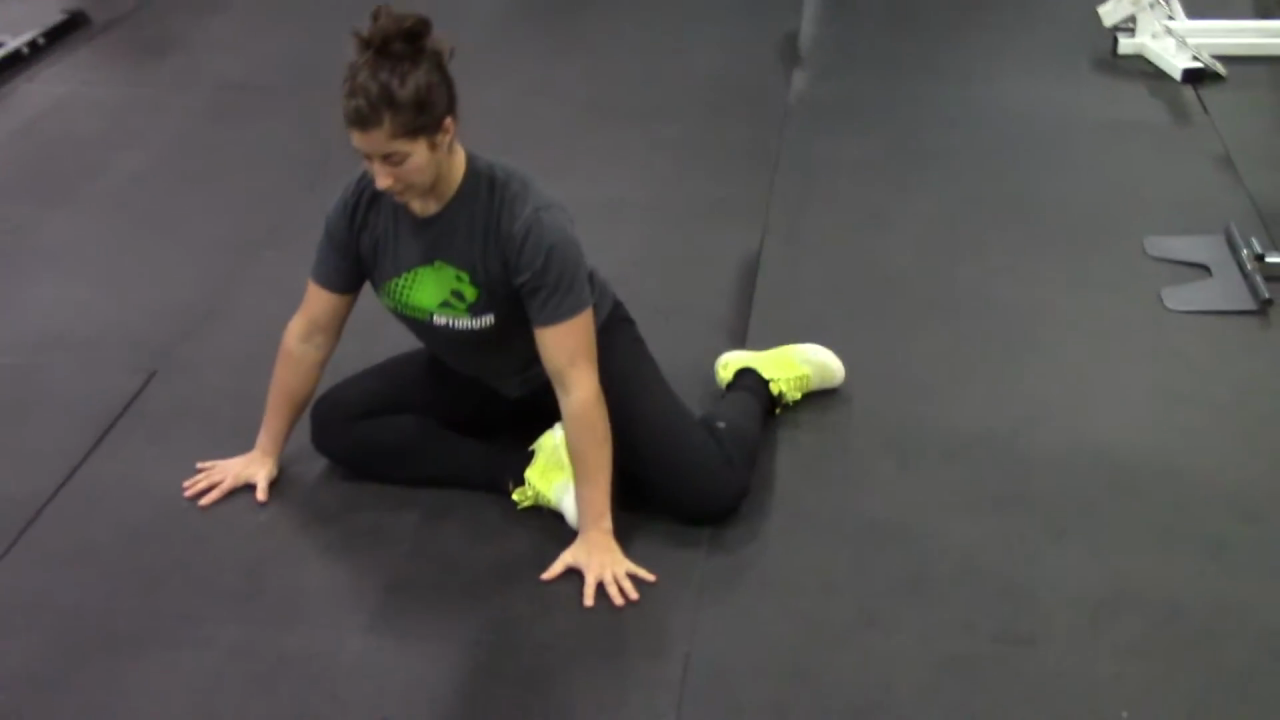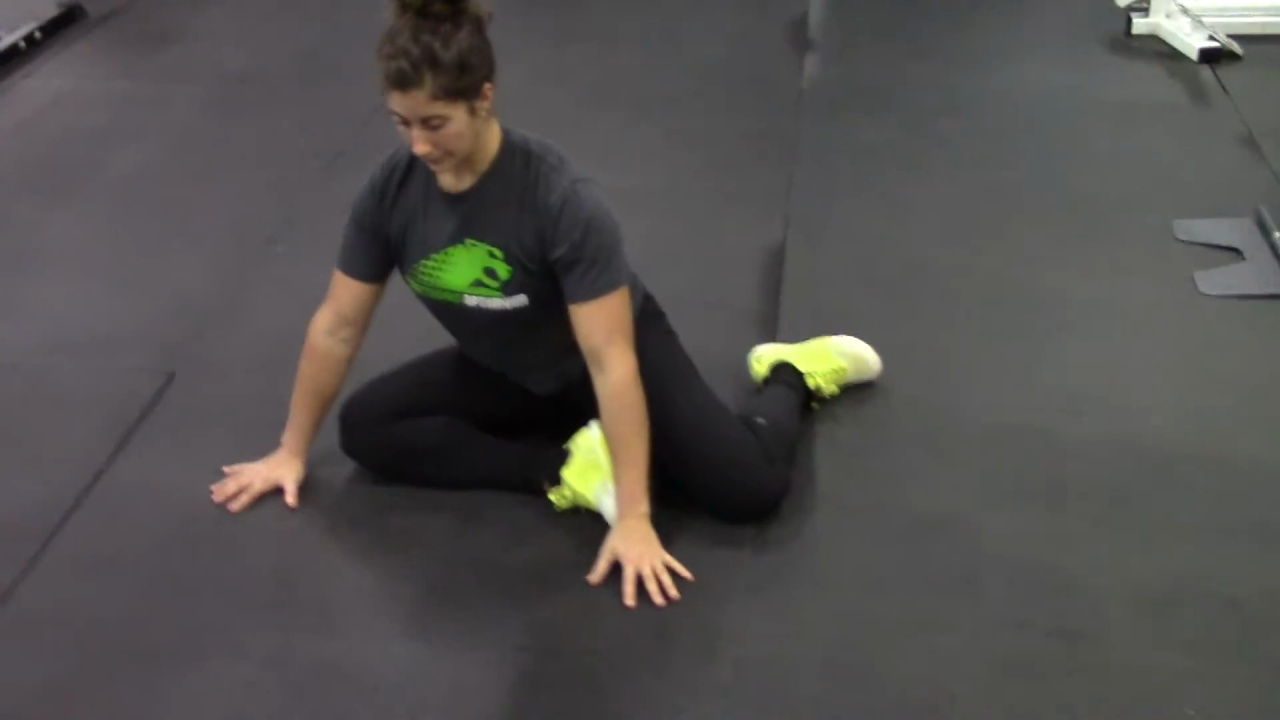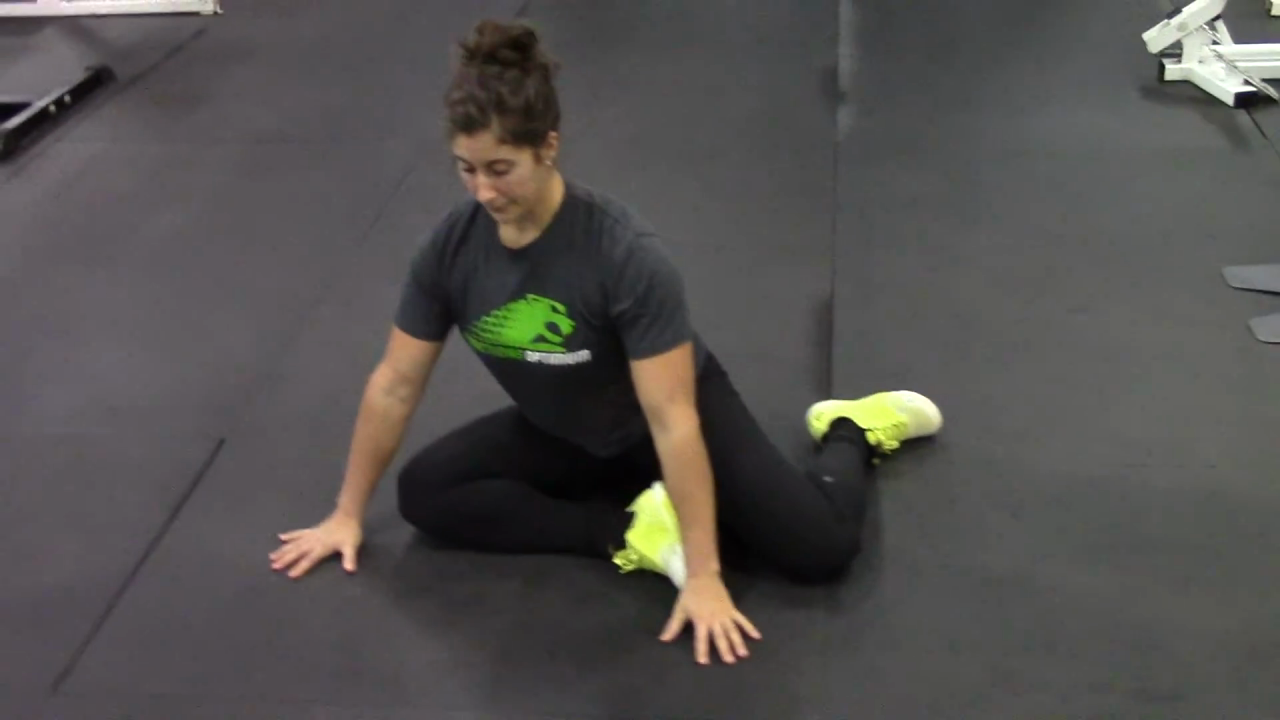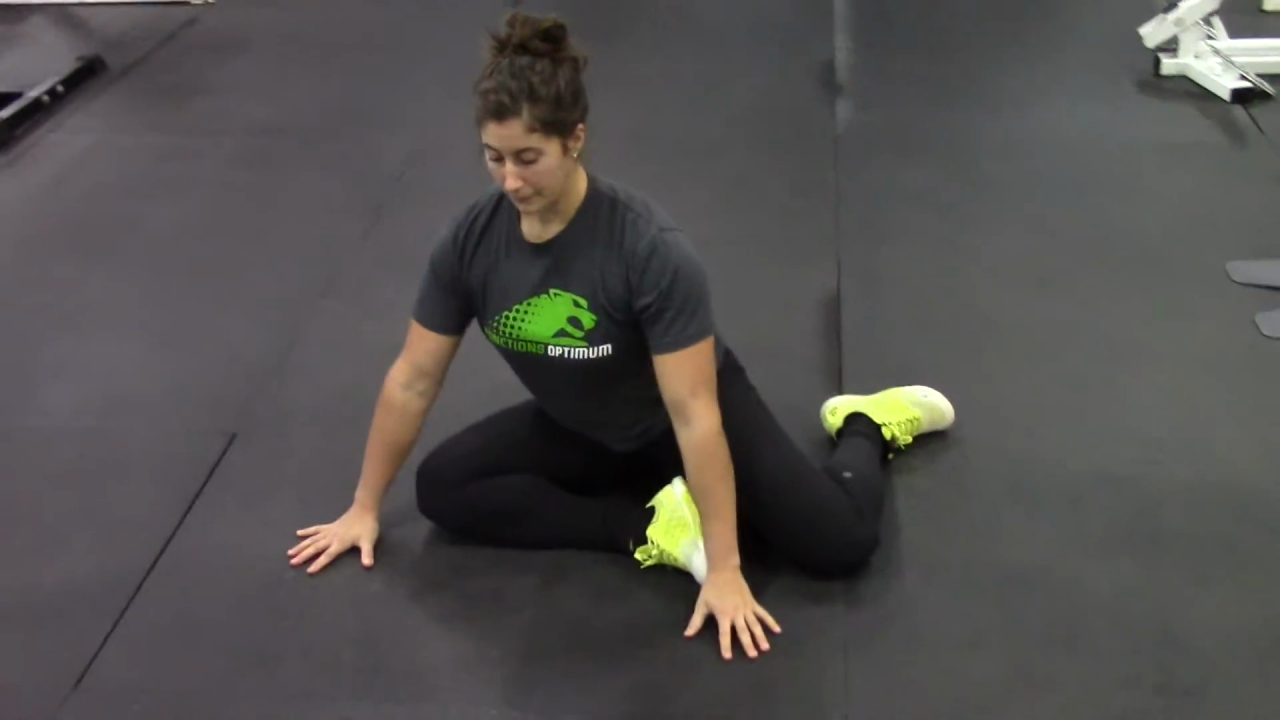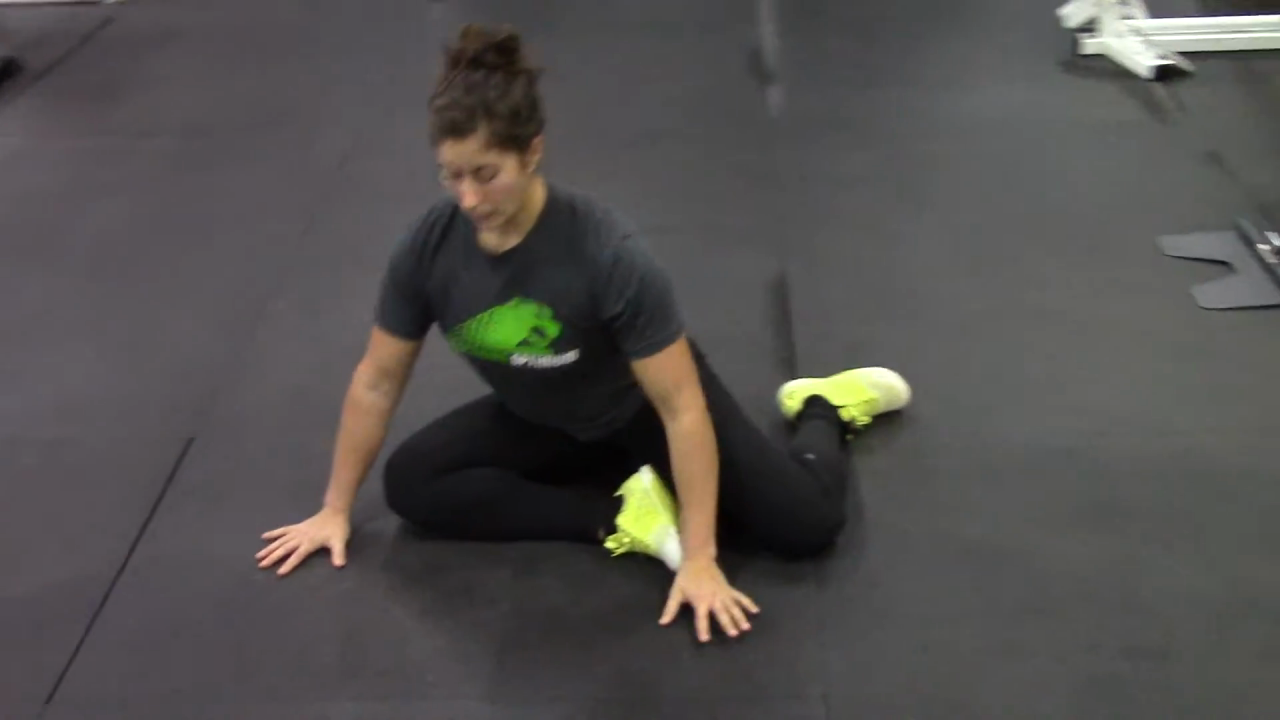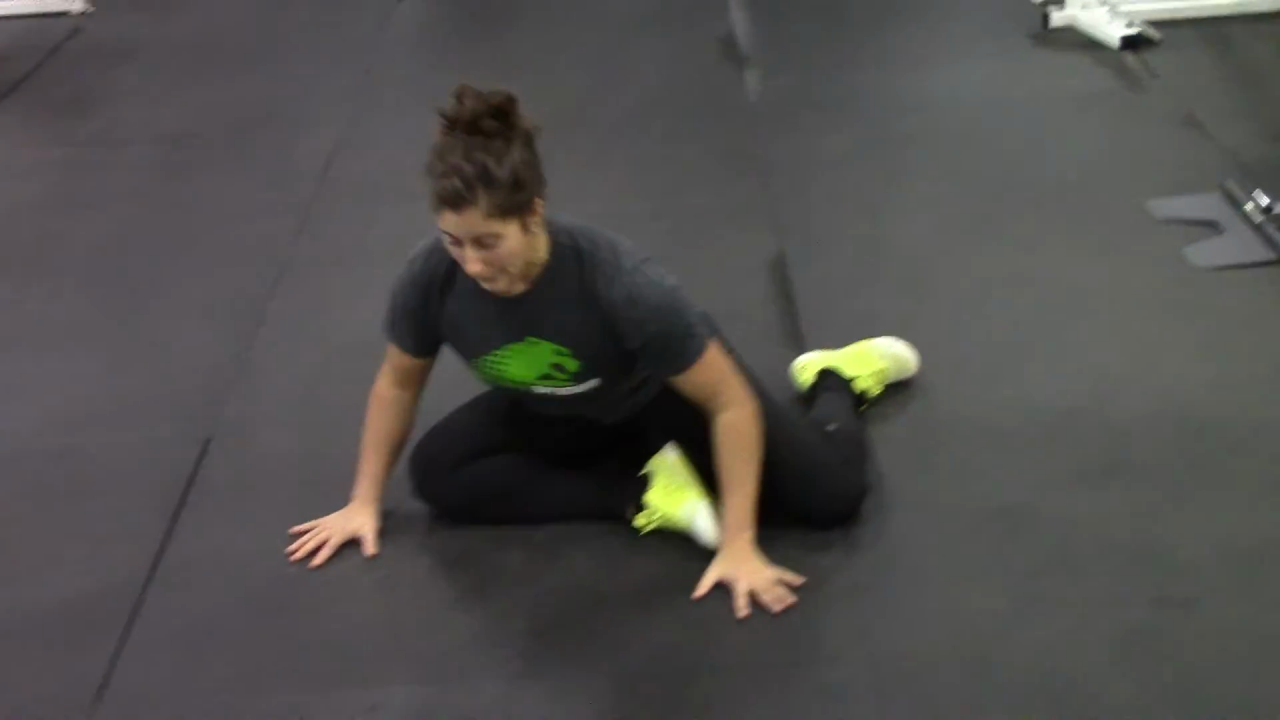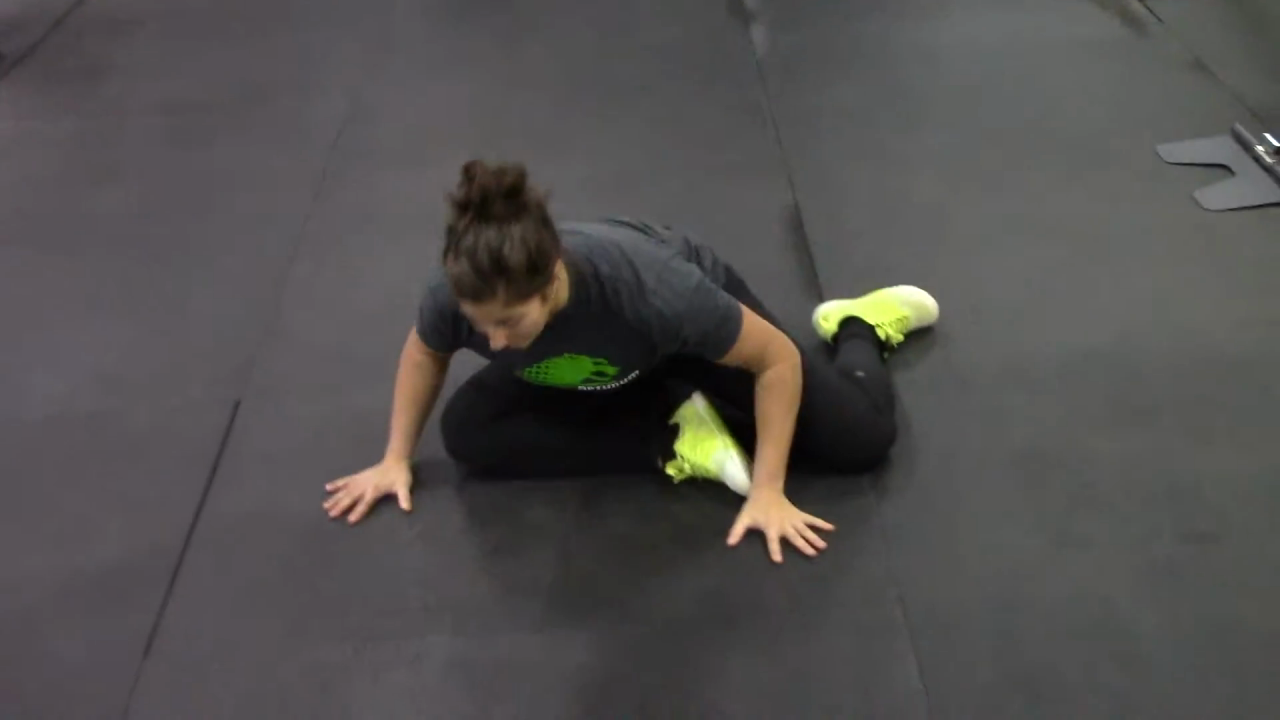
dt=0.3s
person 1, frame 1
left shoulder: (528, 222)
right shoulder: (361, 207)
left elbow: (575, 386)
right elbow: (310, 334)
left wrist: (597, 533)
right wrist: (265, 450)
left hip: (585, 350)
right hip: (474, 376)
left knee: (708, 492)
right knee: (336, 425)
left ankle: (754, 382)
right ankle: (531, 467)
person 1, frame 2
left shoulder: (562, 199)
right shoulder: (391, 189)
left elbow: (610, 363)
right elbow: (336, 327)
left wrist: (634, 520)
right wrist: (291, 450)
left hip: (609, 350)
right hip: (502, 373)
left knee: (748, 489)
right knee: (363, 428)
left ankle: (791, 376)
right ankle: (564, 468)
person 1, frame 3
left shoulder: (625, 253)
right shoulder: (450, 247)
left elbow: (671, 420)
right elbow: (394, 386)
left wrist: (704, 576)
right wrist: (347, 514)
left hip: (673, 409)
right hip: (562, 434)
left knee: (819, 548)
right knee: (423, 493)
left ankle: (850, 432)
right ankle: (630, 528)
person 1, frame 4
left shoulder: (650, 248)
right shoulder: (471, 239)
left elbow: (694, 414)
right elbow: (413, 379)
left wrist: (725, 571)
right wrist: (363, 509)
left hip: (674, 419)
right hip: (576, 428)
left knee: (839, 545)
right knee: (441, 487)
left ankle: (867, 426)
right ankle: (652, 527)
person 1, frame 5
left shoulder: (610, 254)
right shoulder: (427, 247)
left elbow: (680, 409)
right elbow: (377, 383)
left wrist: (700, 560)
right wrist: (335, 509)
left hip: (641, 407)
right hip: (539, 420)
left knee: (805, 526)
right knee: (409, 484)
left ankle: (823, 408)
right ankle: (619, 514)
person 1, frame 6
left shoulder: (625, 284)
right shoulder: (429, 278)
left elbow: (732, 405)
right elbow: (398, 383)
left wrist: (738, 544)
right wrist: (365, 500)
left hip: (668, 391)
right hip: (558, 417)
left knee: (833, 492)
right knee: (436, 474)
left ankle: (837, 378)
right ankle: (648, 494)
person 1, frame 7
left shoulder: (656, 290)
right shoulder: (454, 296)
left elbow: (779, 361)
right elbow: (423, 354)
left wrist: (767, 493)
right wrist: (396, 458)
left hip: (687, 343)
left knee: (861, 438)
right knee: (467, 434)
left ankle: (859, 325)
right ankle: (677, 441)
